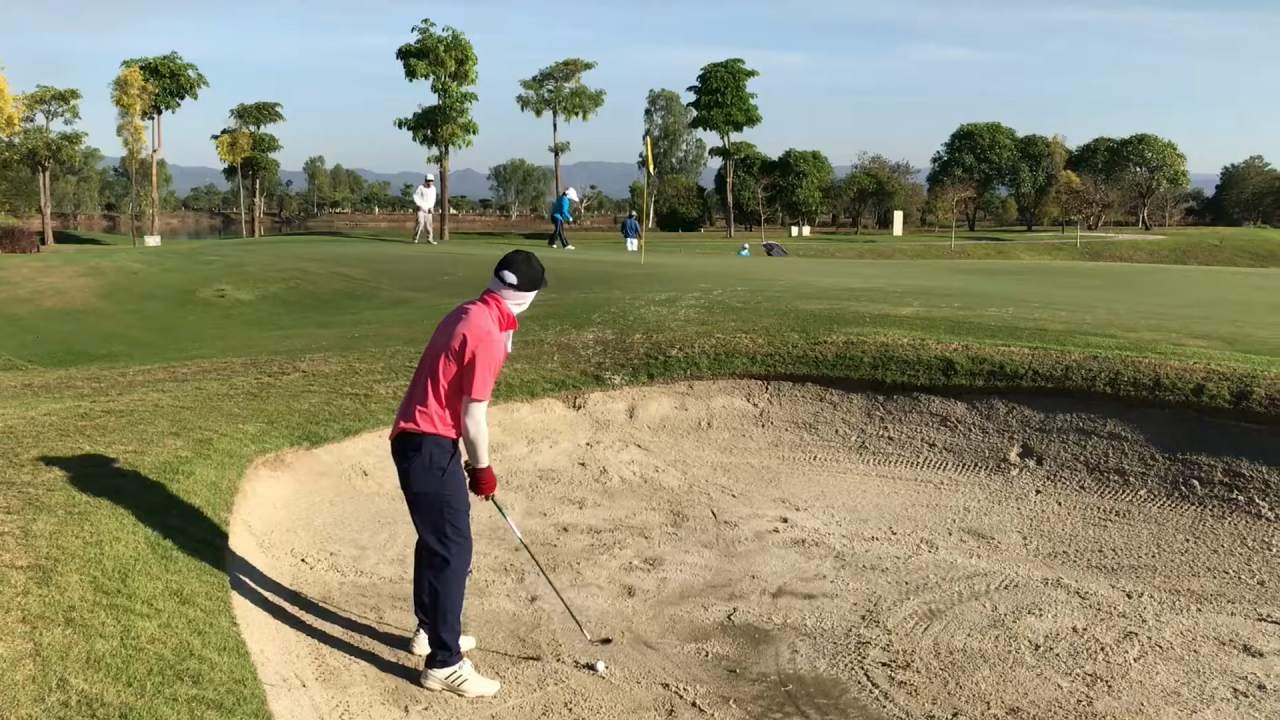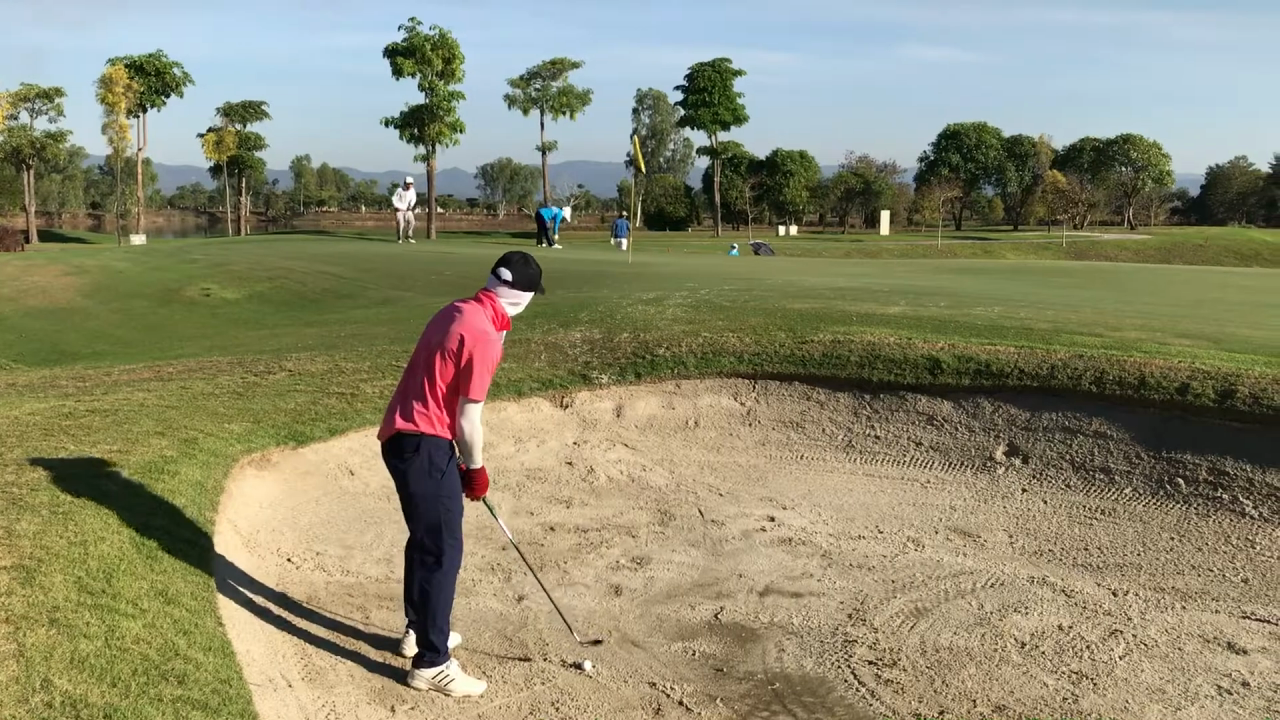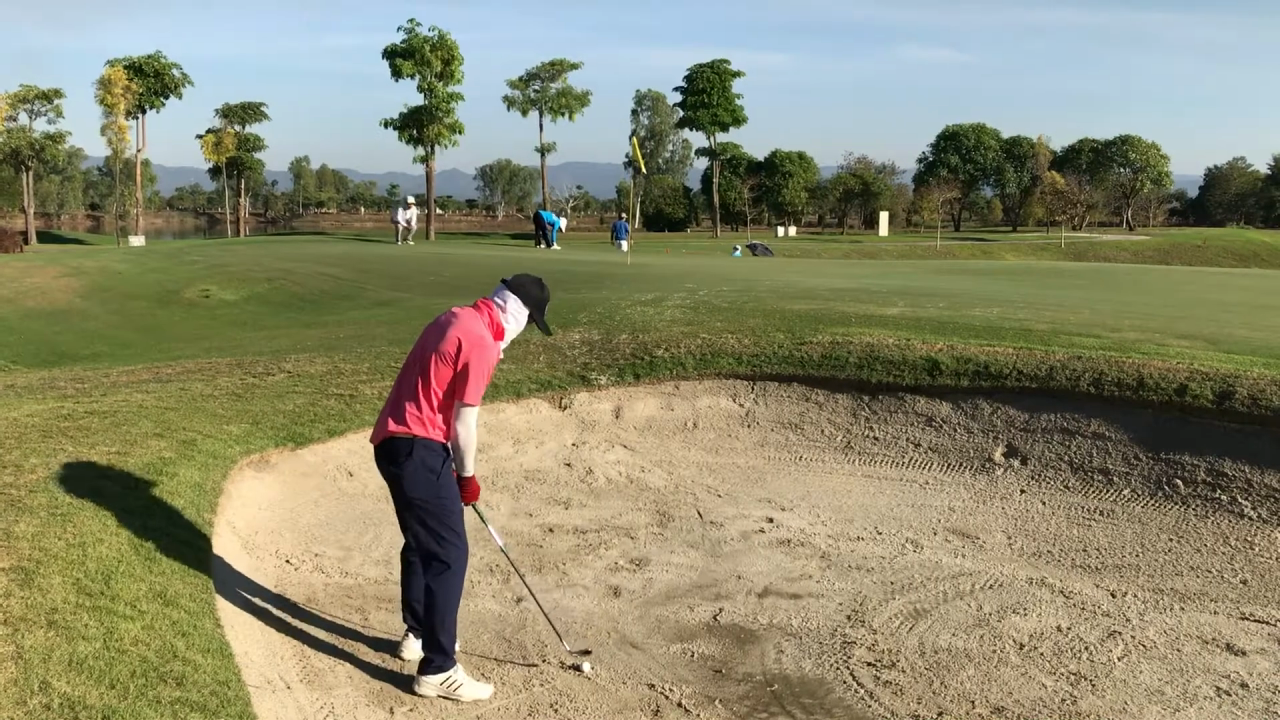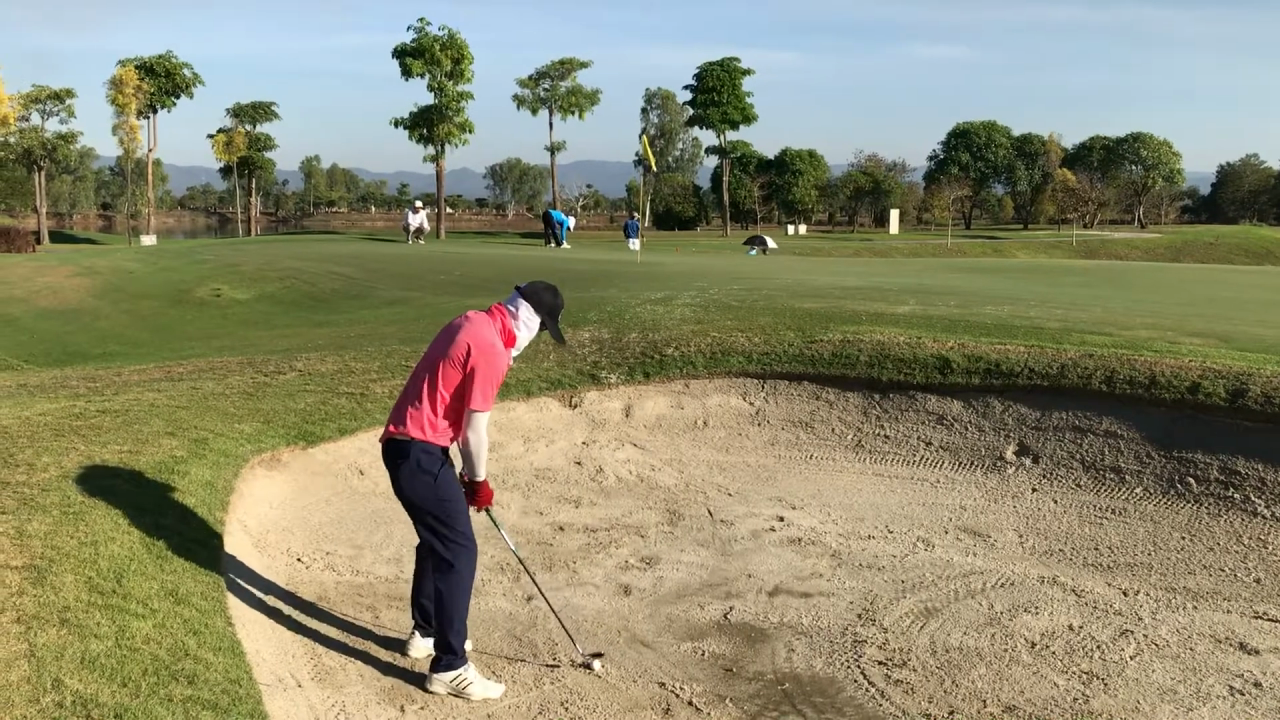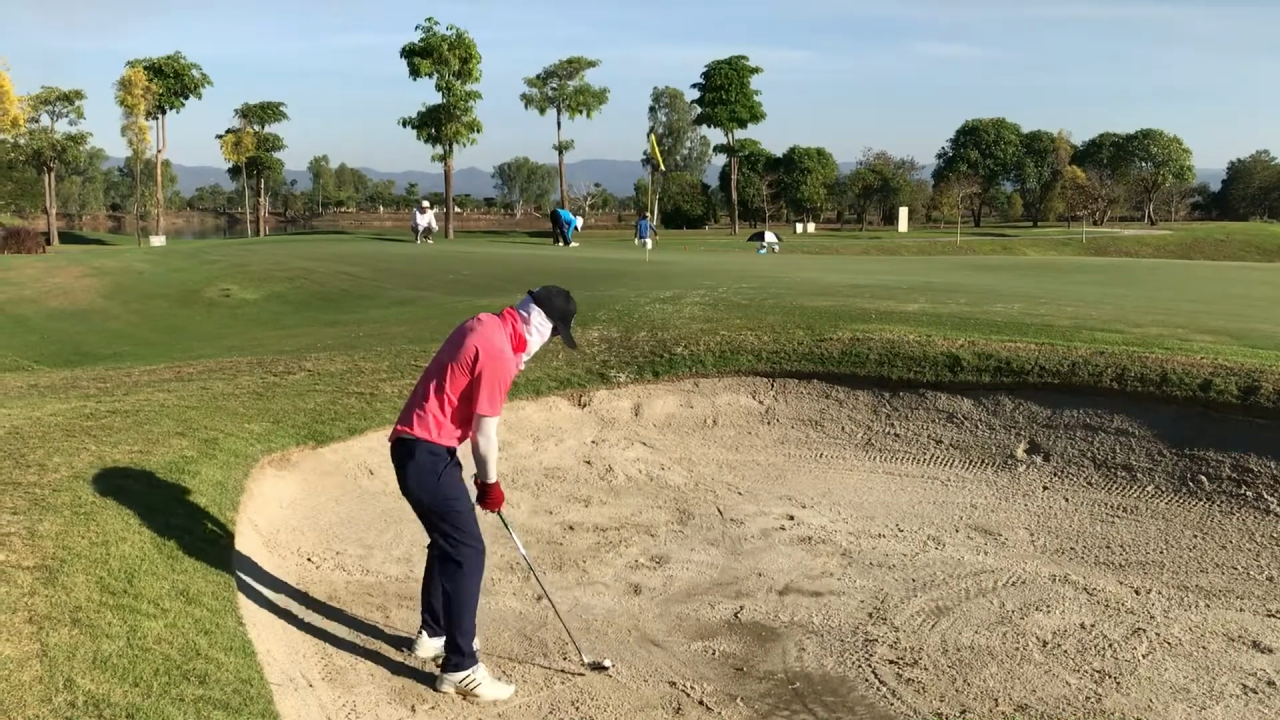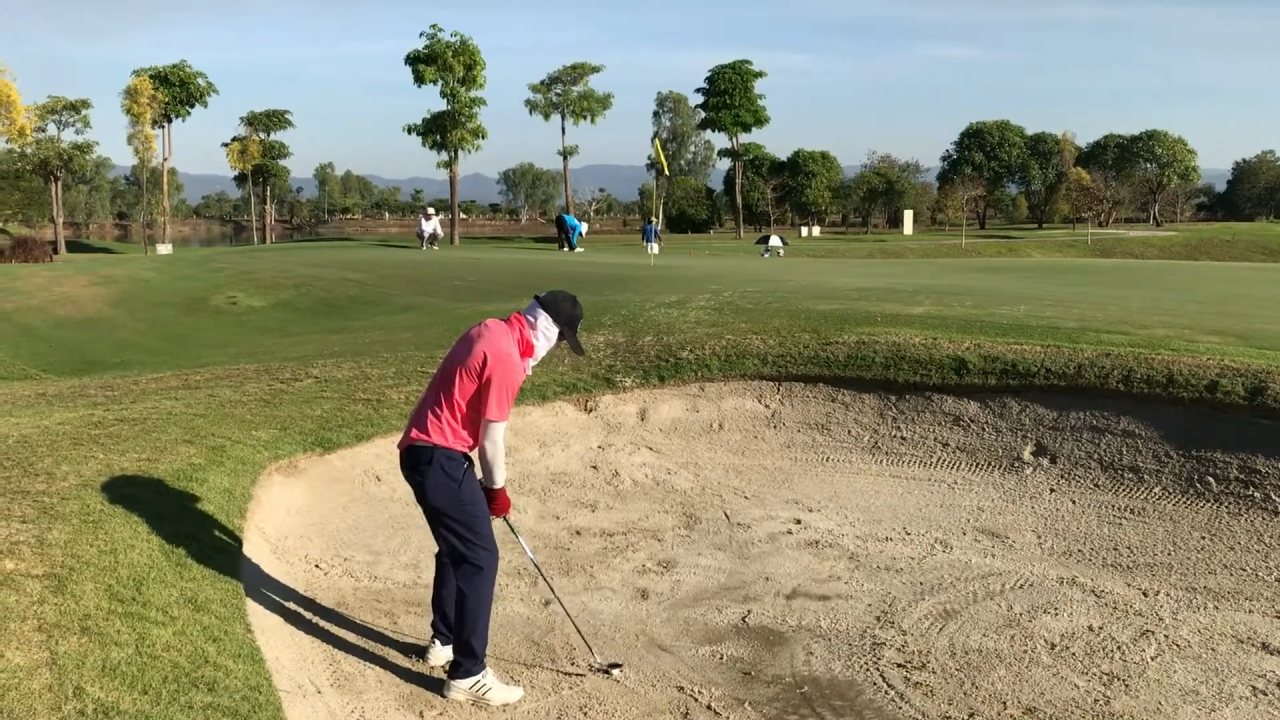
dt=0.5s
person 1, frame 1
left shoulder: (467, 314)
right shoulder: (488, 337)
right elbow: (472, 417)
left wrist: (474, 463)
right wrist: (483, 468)
left hip: (414, 438)
right hip: (430, 446)
left knee: (436, 539)
right knee: (453, 551)
left ankle: (430, 630)
right ankle: (444, 664)
person 1, frame 2
left shoulder: (456, 311)
right shoulder: (484, 337)
right elbow: (468, 418)
left wrist: (464, 462)
right wrist: (475, 469)
left hip: (399, 437)
right hip: (425, 446)
left knee: (424, 540)
right knee: (443, 553)
left ankle: (419, 631)
right ankle: (430, 663)
person 1, frame 3
left shoulder: (455, 318)
right shoulder: (481, 343)
right elbow: (463, 423)
left wrist: (457, 471)
right wrist: (467, 477)
left hip: (392, 441)
right hip: (419, 450)
left knee: (421, 544)
right knee: (449, 555)
left ankle: (417, 634)
right ankle: (437, 670)
person 1, frame 4
left shoulder: (470, 322)
right shoulder: (492, 350)
right elbow: (474, 429)
left wrist: (467, 473)
right wrist: (479, 481)
left hip: (399, 443)
right hip: (422, 452)
left knee: (435, 543)
right knee: (457, 555)
left ankle: (426, 633)
right ankle: (449, 669)
person 1, frame 5
left shoulder: (483, 324)
right shoulder: (499, 354)
right elbow: (483, 431)
right wrist: (490, 483)
left hip: (413, 445)
right hip: (427, 453)
left knee: (447, 541)
right knee: (467, 553)
left ankle: (433, 633)
right ankle: (459, 669)
person 1, frame 6
left shoulder: (489, 329)
right shoulder: (507, 360)
right elbow: (490, 437)
left wrist: (487, 484)
right wrist: (495, 489)
left hip: (419, 450)
right hip: (441, 459)
left knee: (456, 549)
right knee: (480, 559)
left ankle: (444, 641)
right ankle: (467, 675)
